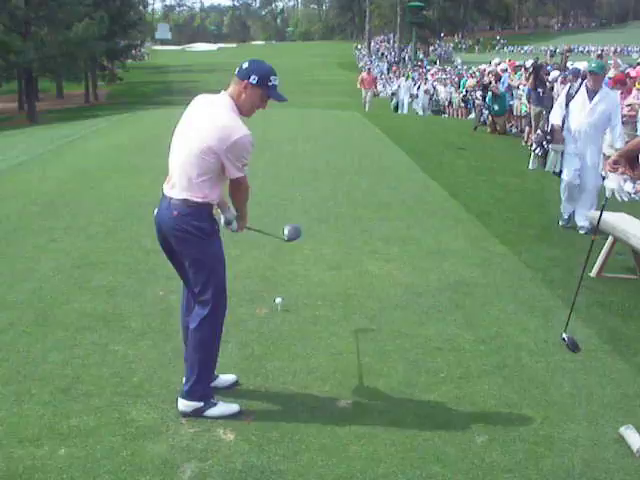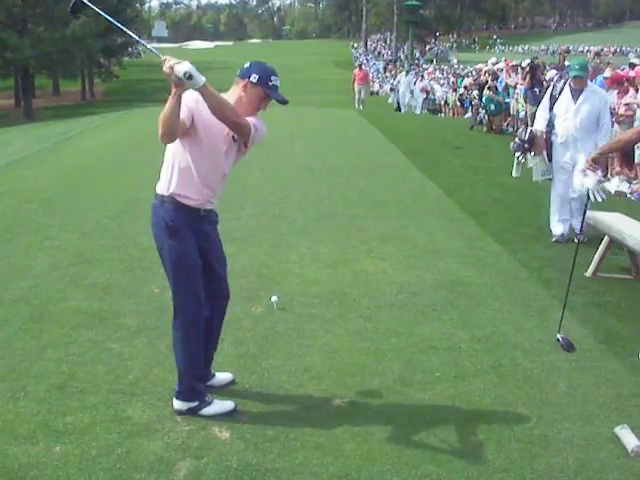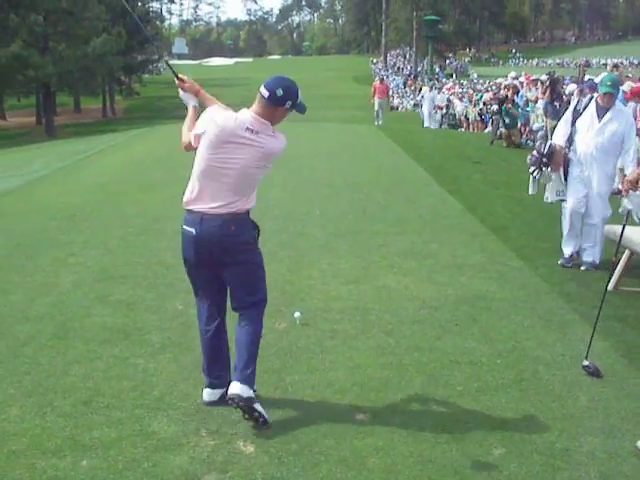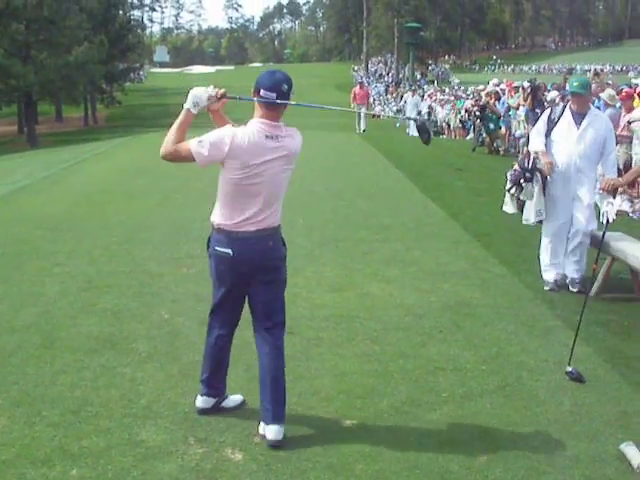
dt=0.7s
person 1, frame 1
left shoulder: (202, 102)
right shoulder: (237, 134)
right elbow: (237, 189)
right wrist: (242, 216)
left hip: (169, 211)
right hip: (192, 219)
left knee: (196, 295)
right knee: (210, 304)
left ankle: (200, 373)
right ankle: (195, 396)
person 1, frame 2
left shoulder: (254, 127)
right shoulder: (192, 103)
left elbow: (233, 121)
right elbow: (166, 135)
left wrist: (200, 84)
right wrist: (178, 90)
left hip: (205, 216)
right hip: (172, 214)
left knee: (217, 296)
right knee: (190, 306)
left ankle: (201, 372)
right ankle: (189, 395)
person 1, frame 3
left shoulder: (214, 120)
right shoulder: (277, 142)
left elbow: (187, 142)
left wrist: (194, 102)
right wrist: (200, 94)
left hip: (194, 226)
right hip: (238, 230)
left knee: (210, 308)
right knee: (251, 309)
left ankle: (215, 384)
right ankle: (241, 383)
person 1, frame 4
left shoulder: (230, 140)
right shoulder: (293, 141)
left elbow: (168, 151)
left wrist: (191, 107)
right wrist: (217, 112)
left hip: (227, 244)
right hip: (269, 245)
left knee: (221, 323)
right knee: (270, 332)
left ankle: (210, 394)
right ankle: (273, 421)
person 2, frame 1
left shoulder: (611, 98)
left elbow: (616, 124)
right elbow: (559, 108)
left wrist: (619, 149)
right wrist: (556, 127)
left hip: (593, 146)
right hip: (571, 142)
left knee: (589, 185)
right knee: (569, 179)
left ankle: (583, 221)
right ankle: (567, 211)
person 2, frame 2
left shoulder: (599, 96)
right shoulder: (556, 90)
left elbow: (605, 125)
right elbow: (543, 112)
right wrist: (539, 133)
left hip: (585, 150)
right hip: (560, 148)
left knee: (579, 190)
right knee: (560, 190)
left ankle: (578, 226)
right ankle: (560, 229)
person 2, frame 3
left shoulder: (625, 117)
left elbow: (629, 148)
right elbow: (564, 127)
right wrist: (558, 151)
left hip: (603, 172)
right hip: (578, 167)
left knee: (596, 216)
right knee: (572, 208)
left ankle: (590, 257)
right ankle: (570, 250)
person 2, frame 4
left shoulder: (602, 122)
right shoulder: (553, 114)
left elbow: (608, 155)
right elbow: (536, 136)
right wrist: (543, 155)
left hip: (584, 182)
right hip: (557, 180)
left knee: (582, 228)
right knee: (554, 227)
left ankle: (574, 273)
right ankle: (552, 274)
